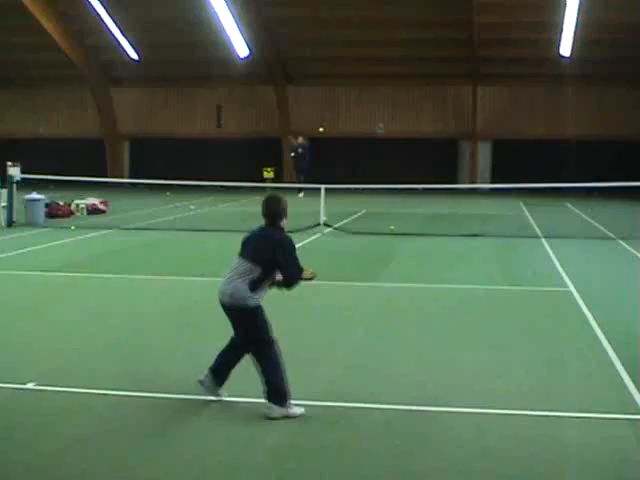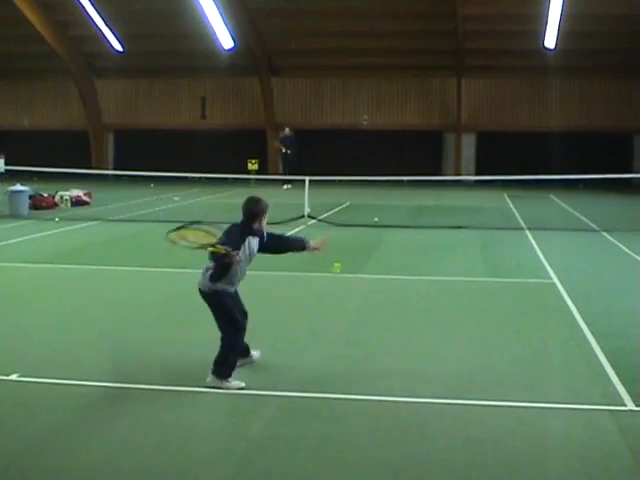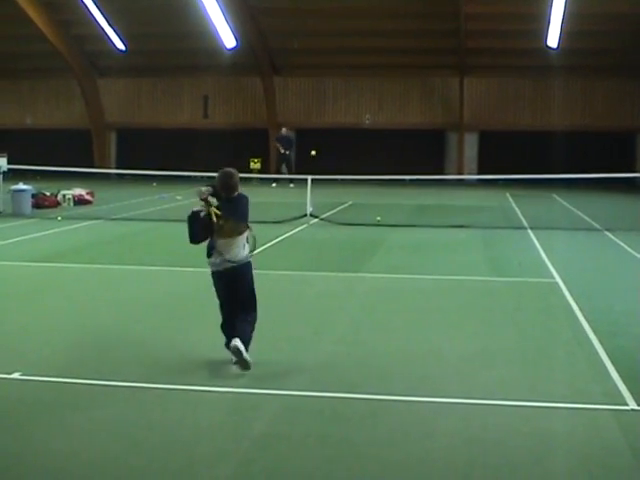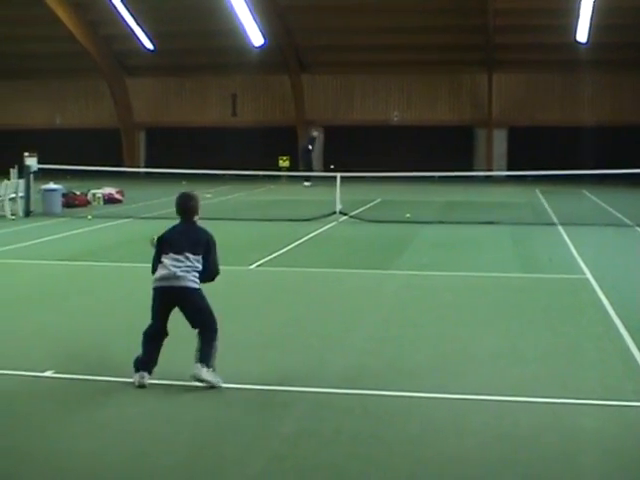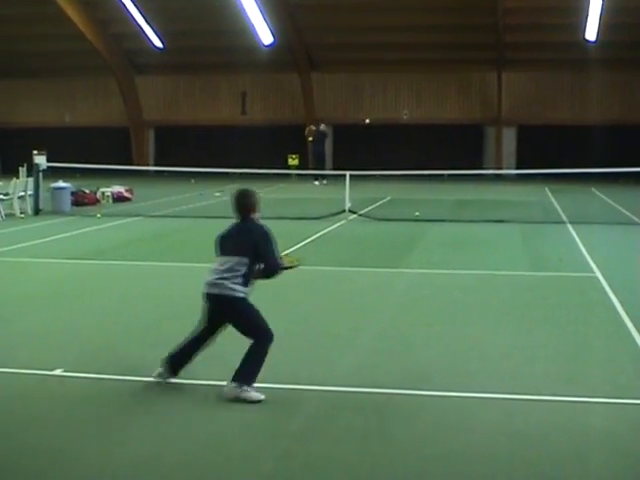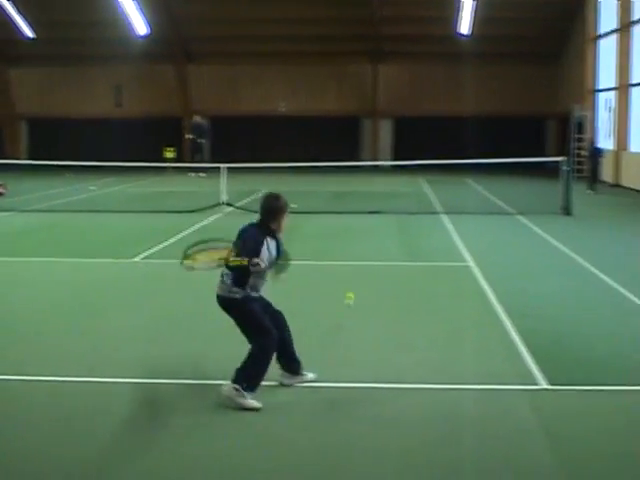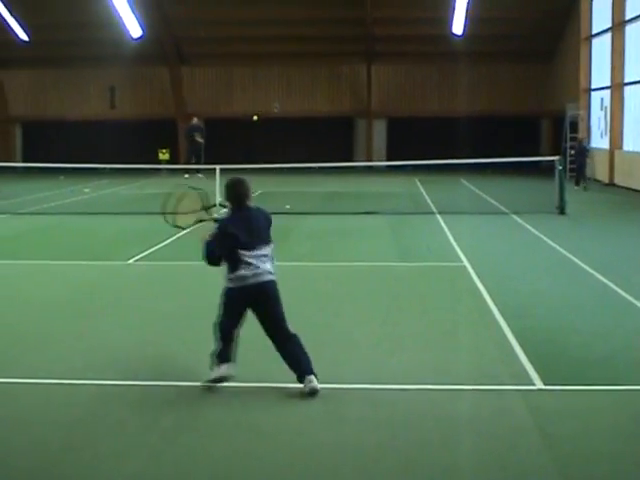
dt=0.7s
person 1, frame 1
left shoulder: (254, 237)
right shoulder: (283, 241)
right elbow: (292, 277)
left wrist: (274, 278)
right wrist: (303, 275)
left hip: (228, 295)
right hip: (244, 301)
left knee: (242, 340)
right knee: (266, 348)
left ankle: (213, 378)
right ankle: (279, 403)
person 1, frame 2
left shoulder: (259, 235)
right shoulder: (235, 233)
left elbow: (280, 243)
right elbow: (216, 254)
left wrist: (307, 244)
right wrist: (228, 257)
left hip: (227, 286)
right hip: (213, 288)
left knee: (240, 318)
right knee: (235, 325)
left ankle: (241, 353)
right ankle: (219, 376)
person 1, frame 3
left shoulder: (214, 213)
right shoulder: (243, 200)
left elbow: (196, 238)
right elbow: (231, 197)
left wrist: (198, 215)
right wrist: (211, 191)
left hip: (220, 268)
right hip: (242, 264)
left knee: (228, 312)
right knee: (248, 311)
left ankle: (237, 349)
right ankle: (239, 341)
person 1, frame 4
left shoulder: (165, 236)
right shoulder: (205, 237)
left elbow: (156, 265)
right elbow: (212, 273)
left hip: (161, 285)
right hip: (187, 286)
left knee: (156, 330)
right knee: (208, 327)
left ankle: (142, 372)
right ankle: (203, 367)
person 1, frame 5
left shoulder: (226, 234)
right shoulder: (260, 233)
right elbow: (273, 268)
right wrist: (261, 270)
left hip: (214, 291)
right hip: (233, 296)
left knee: (205, 332)
right knee: (264, 336)
left ankle: (168, 368)
right ankle: (240, 385)
person 1, frame 6
left shoulder: (272, 237)
right shoulder: (251, 235)
right elbow: (235, 262)
right wrist: (250, 264)
left hip: (247, 293)
right hip: (234, 295)
left knee: (278, 322)
right knee: (267, 338)
left ankle: (292, 372)
right ankle: (238, 388)
person 1, frame 7
left shoulder: (226, 225)
right shoulder: (262, 216)
left elbow: (213, 259)
left wrist: (210, 242)
left hip: (238, 286)
right hip: (266, 284)
left knee: (225, 327)
right knee: (282, 335)
left ankle: (222, 365)
right ankle: (308, 378)
